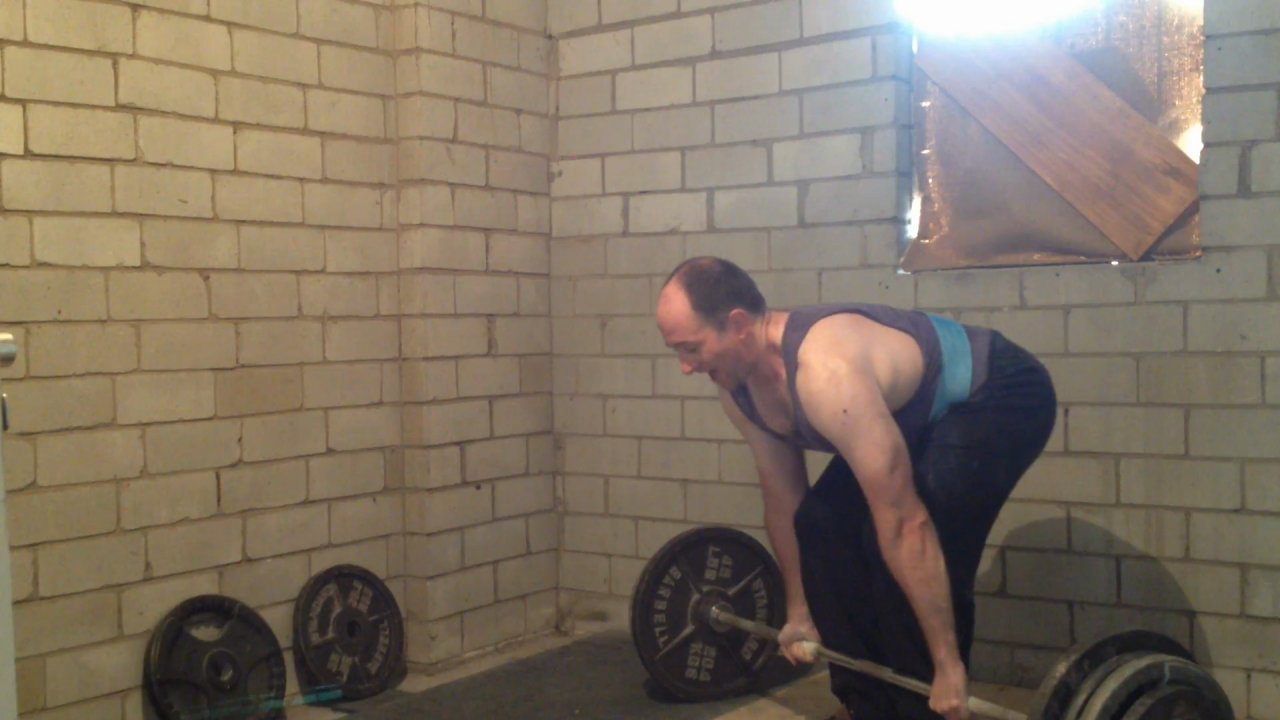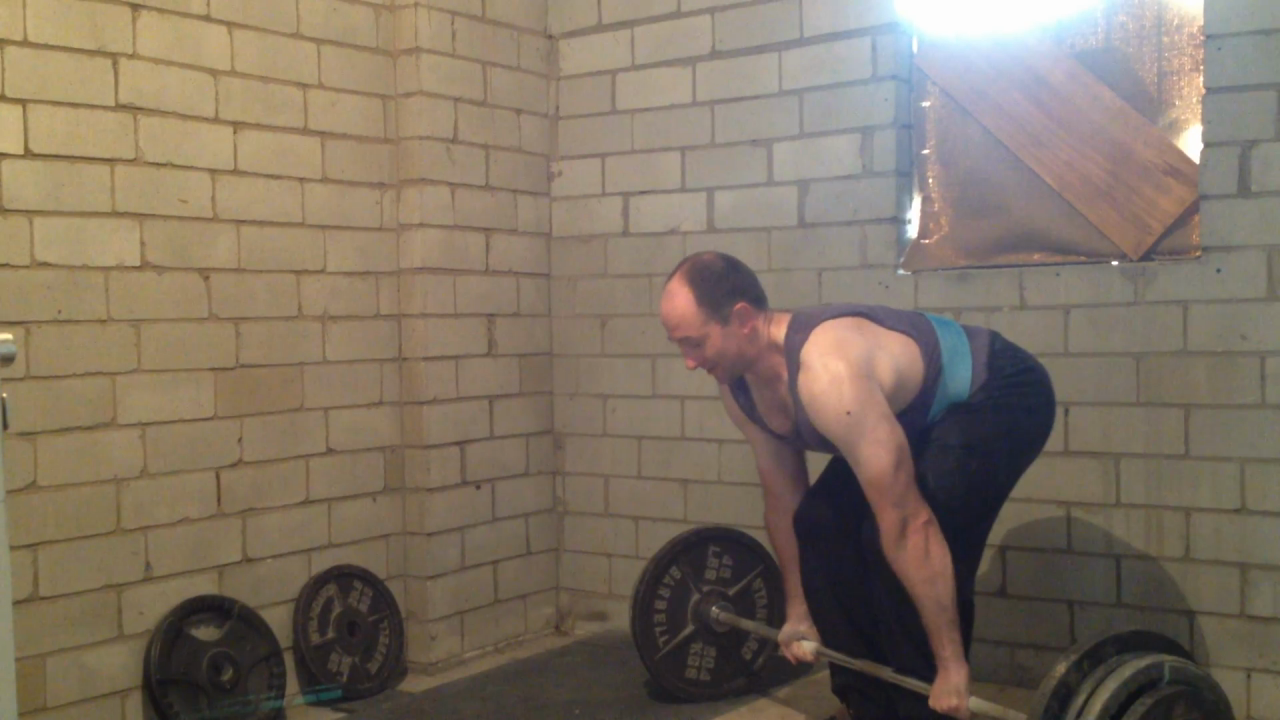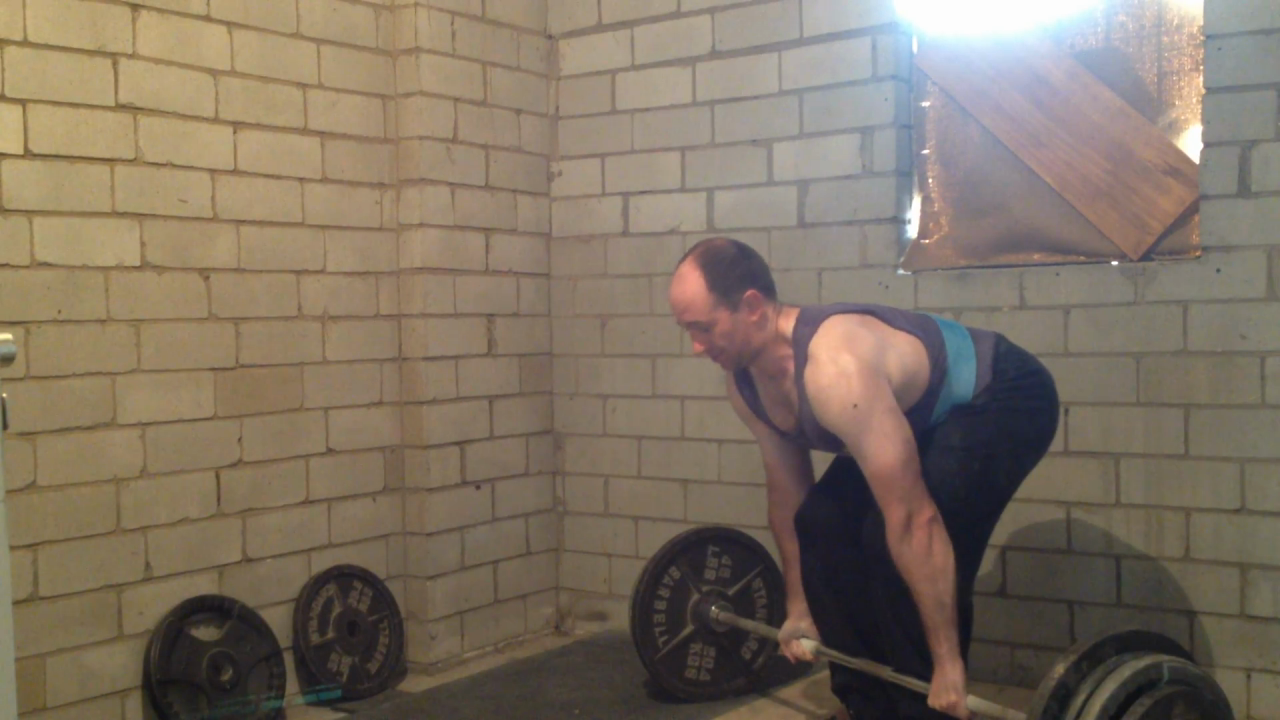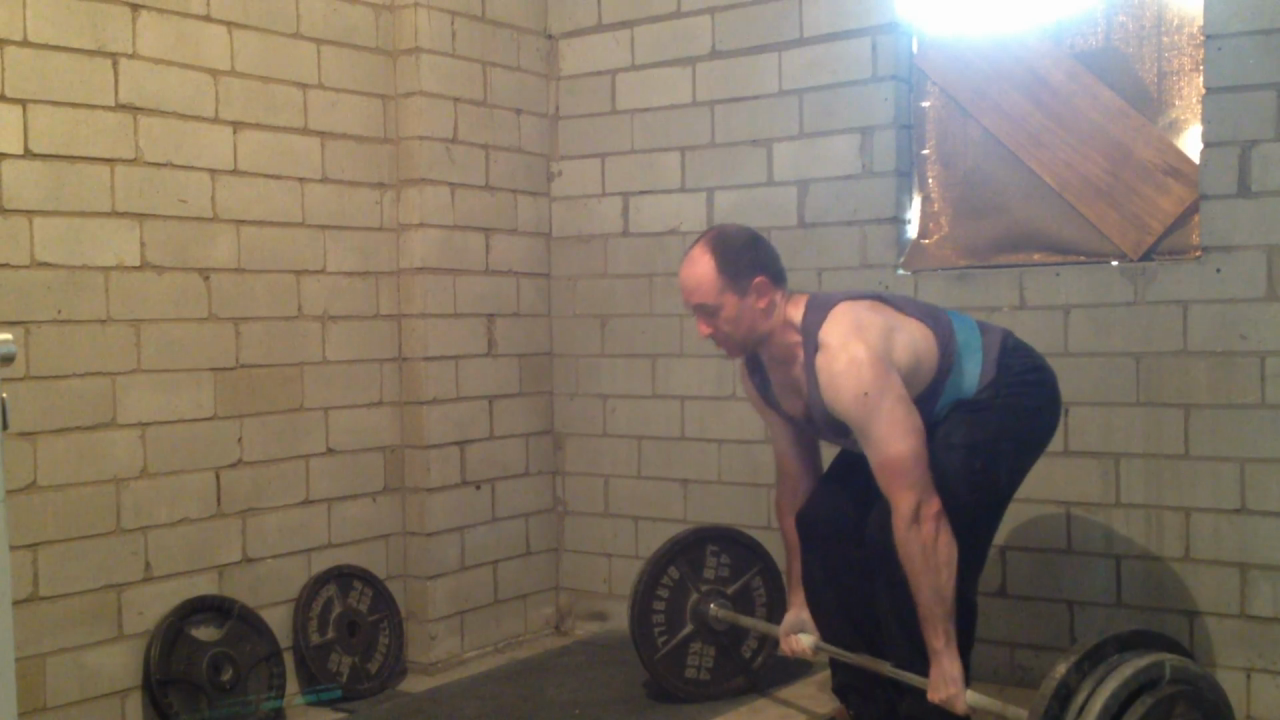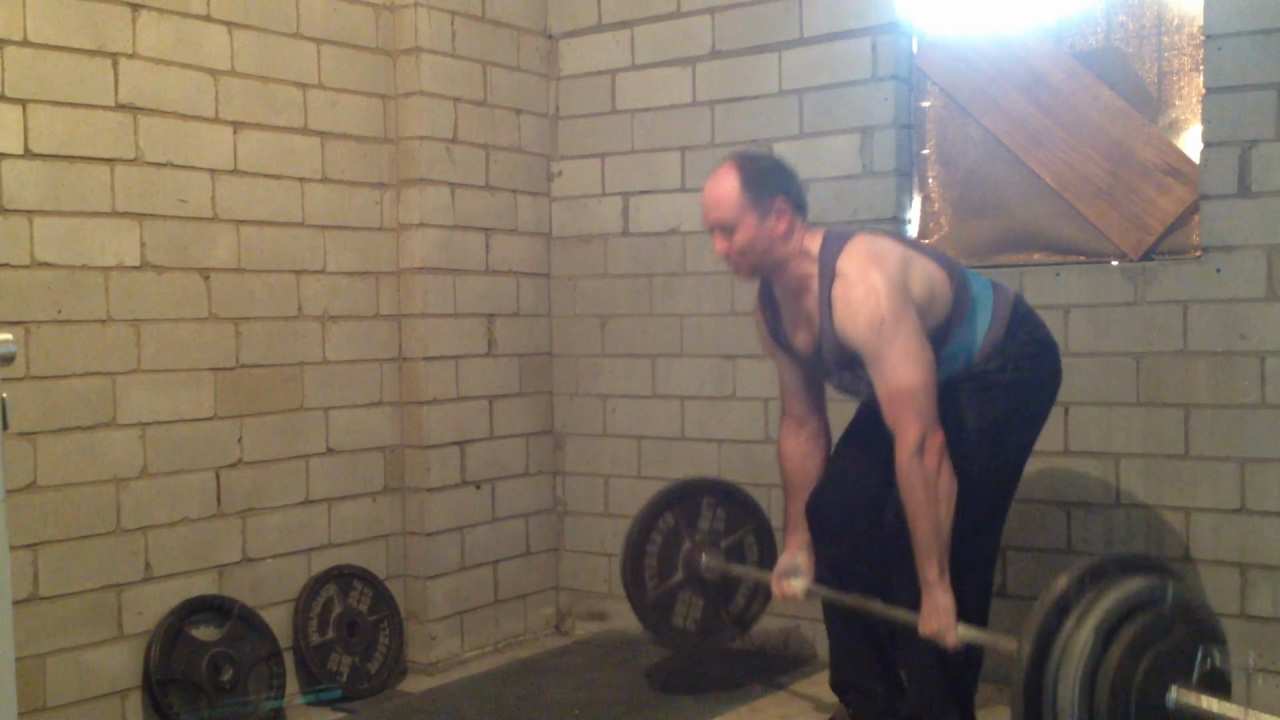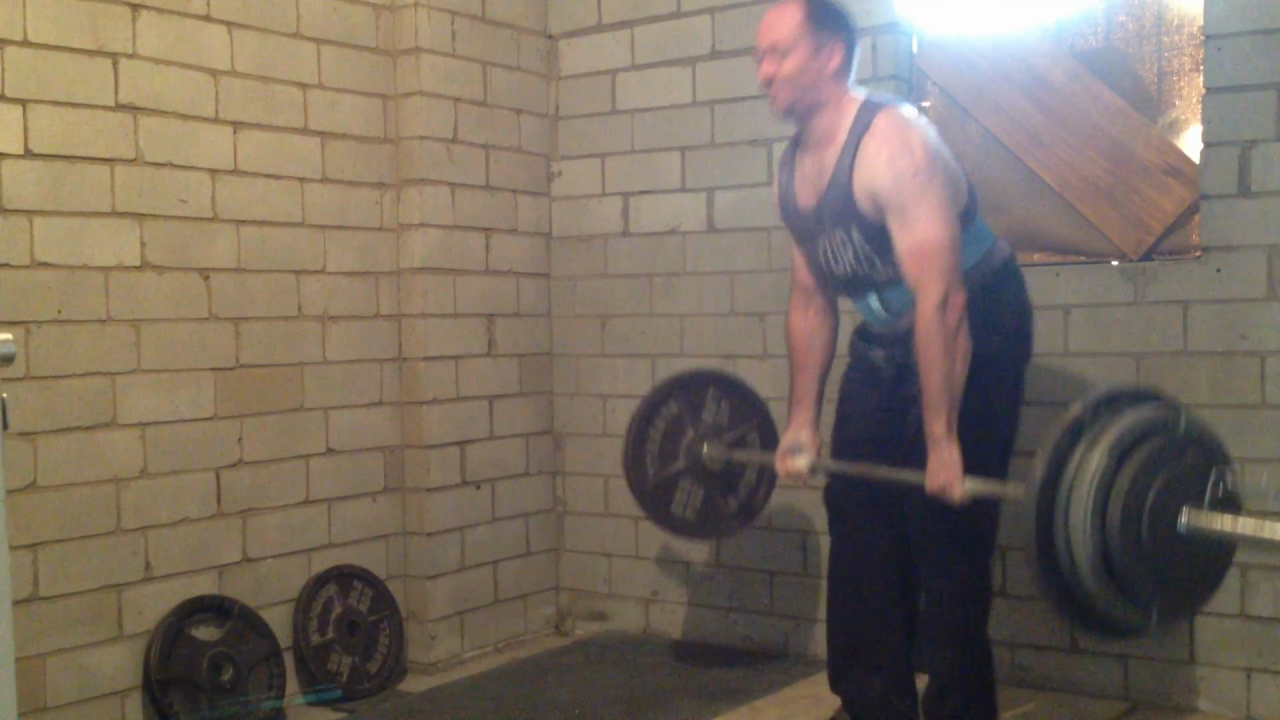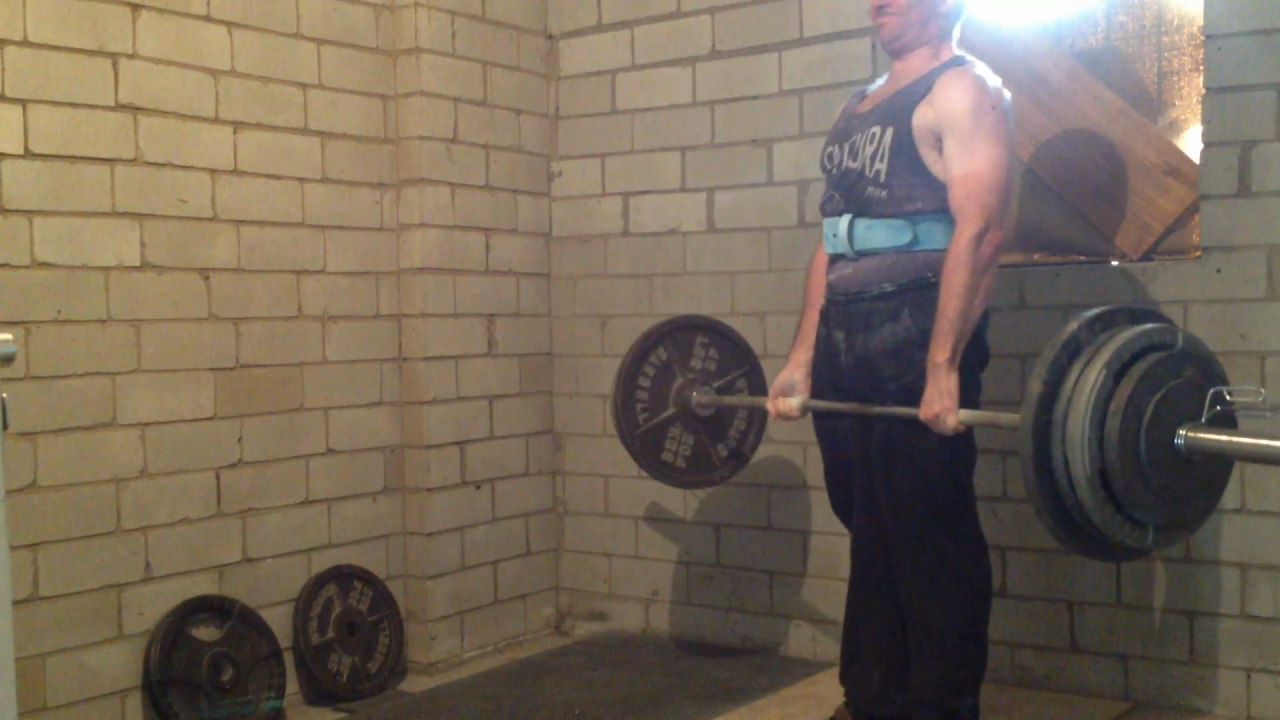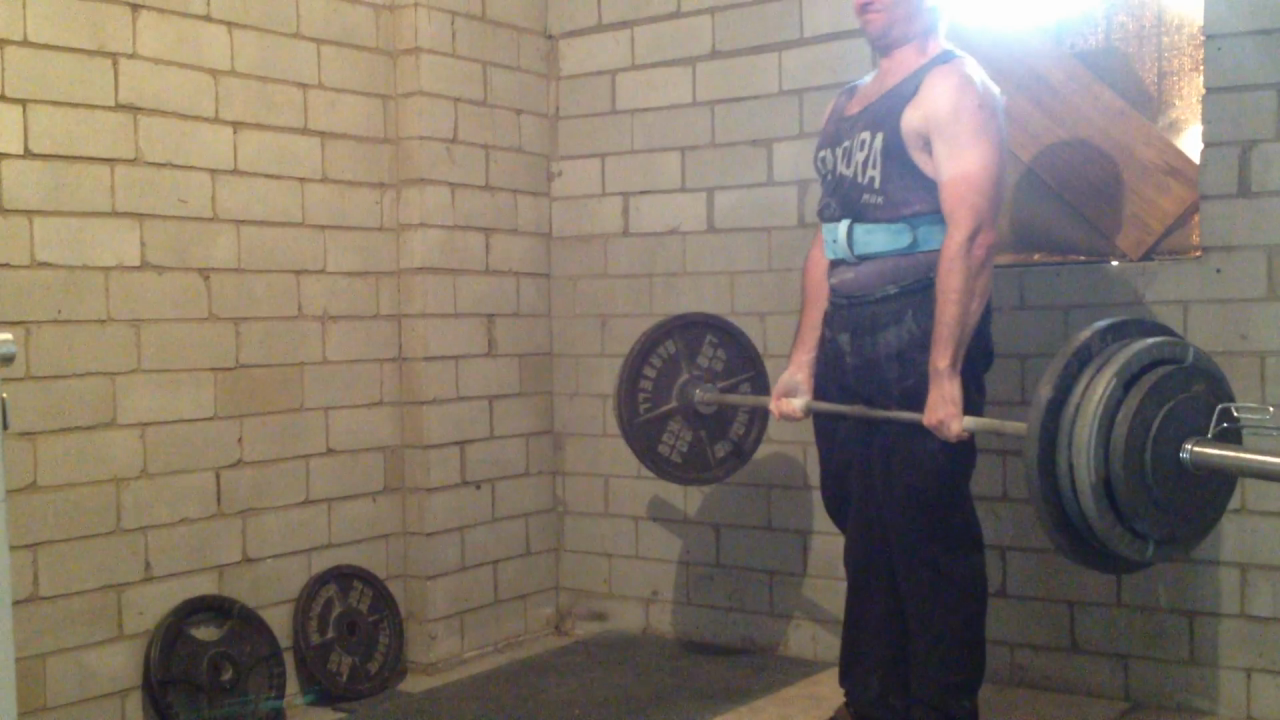
dt=0.5s
person 1, frame 1
left shoulder: (827, 373)
right shoulder: (740, 388)
left elbow: (904, 521)
right elbow: (782, 499)
left wrist: (948, 666)
right wrist: (800, 610)
left hip: (1001, 396)
right hip: (925, 404)
left knee: (891, 541)
right knee: (822, 523)
person 1, frame 2
left shoulder: (828, 375)
right shoulder: (739, 386)
left elbow: (907, 523)
right elbow: (782, 497)
left wrist: (951, 665)
right wrist: (798, 608)
left hip: (1000, 397)
right hip: (923, 407)
left knee: (890, 541)
right knee: (822, 524)
person 1, frame 3
left shoulder: (836, 371)
right shoulder: (746, 382)
left elbow: (912, 520)
right elbow: (787, 494)
left wrist: (948, 664)
right wrist: (798, 607)
left hip: (1003, 401)
right hip: (928, 408)
left knee: (893, 539)
right knee: (822, 525)
person 1, frame 4
left shoulder: (847, 358)
right shoulder: (760, 368)
left elbow: (918, 512)
right elbow: (795, 483)
left wrist: (943, 656)
right wrist: (798, 600)
left hip: (1005, 398)
right hip: (930, 403)
left knee: (895, 537)
right knee: (825, 524)
person 1, frame 5
left shoulder: (863, 286)
right shoulder: (774, 305)
left elbow: (921, 446)
right elbow: (801, 425)
left wrist: (936, 590)
right wrist: (796, 541)
left hip: (1001, 369)
right hip: (915, 383)
left knee: (943, 547)
right knee: (837, 519)
person 1, frame 6
left shoulder: (893, 144)
right shoulder: (793, 166)
left elbow: (941, 302)
right elbow: (810, 300)
left wrist: (943, 444)
right wrist: (801, 421)
left hip: (974, 328)
right hip: (885, 342)
left knee: (944, 525)
right knee: (858, 519)
person 1, frame 7
left shoulder: (964, 91)
right shoulder: (861, 104)
left elbow: (979, 232)
left wrist: (945, 367)
right wrist: (802, 355)
left hip: (917, 335)
right hip: (845, 337)
left knee: (931, 534)
right knee: (869, 529)
person 1, frame 8
left shoulder: (953, 87)
right shoulder: (846, 102)
left elbow: (971, 234)
left wrist: (947, 375)
right wrist: (804, 357)
left hip: (918, 333)
right hip: (847, 337)
left knee: (928, 531)
right knee: (863, 527)
